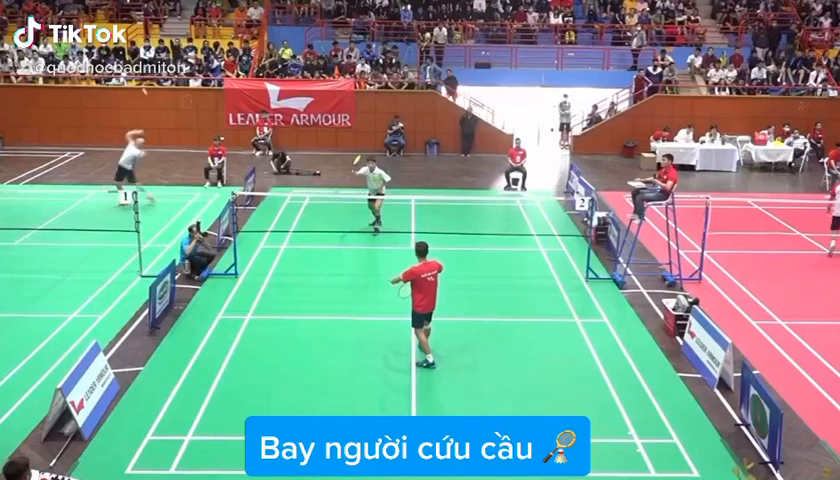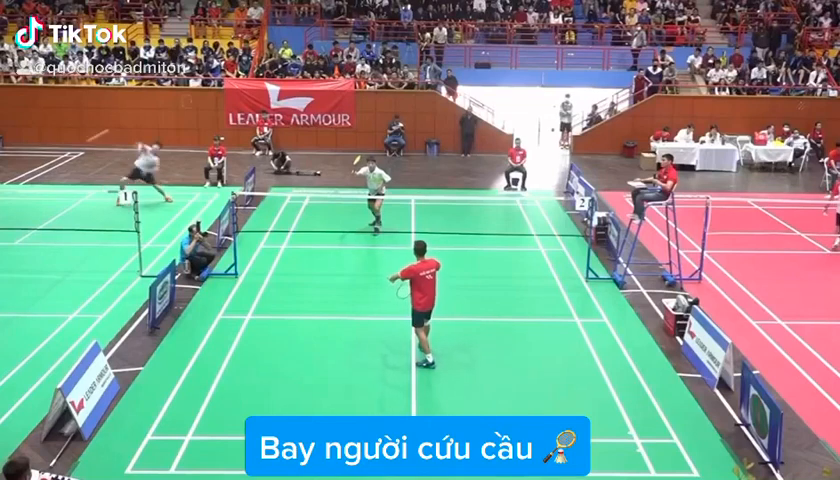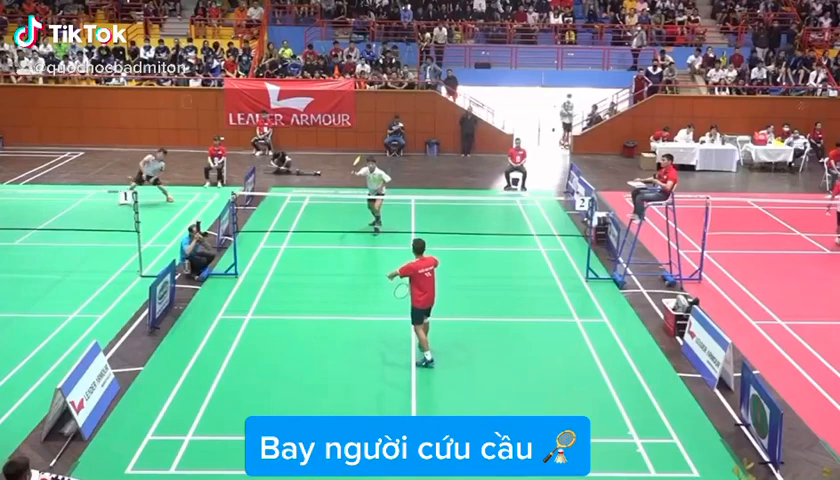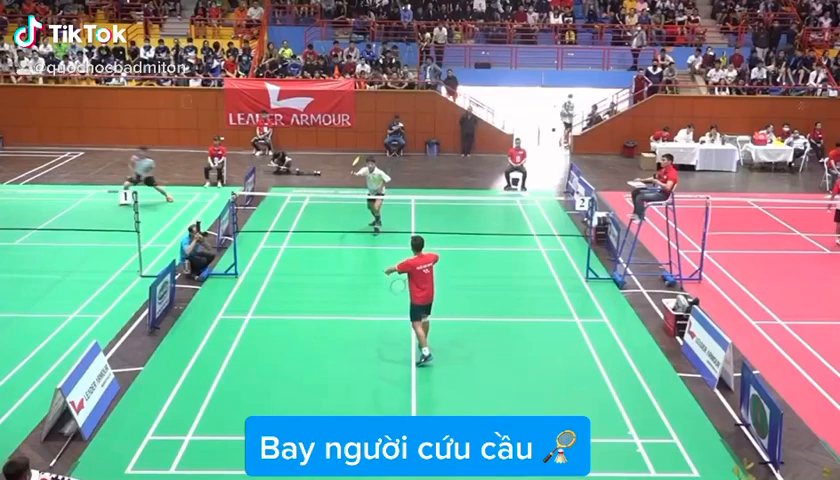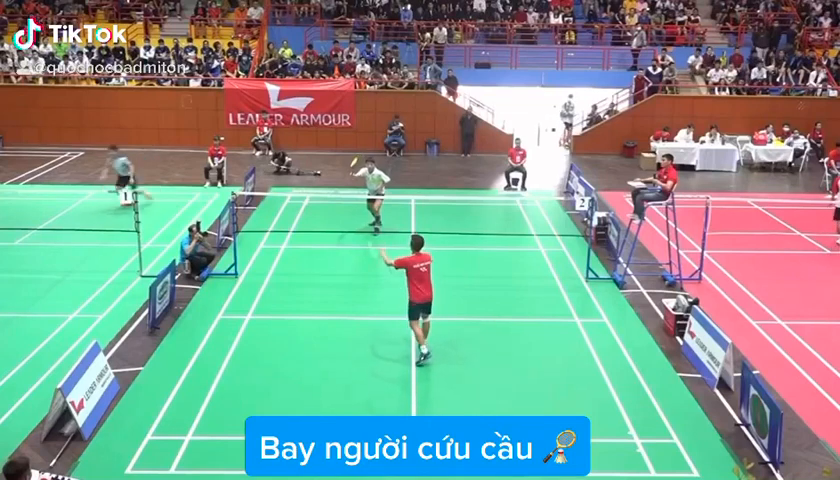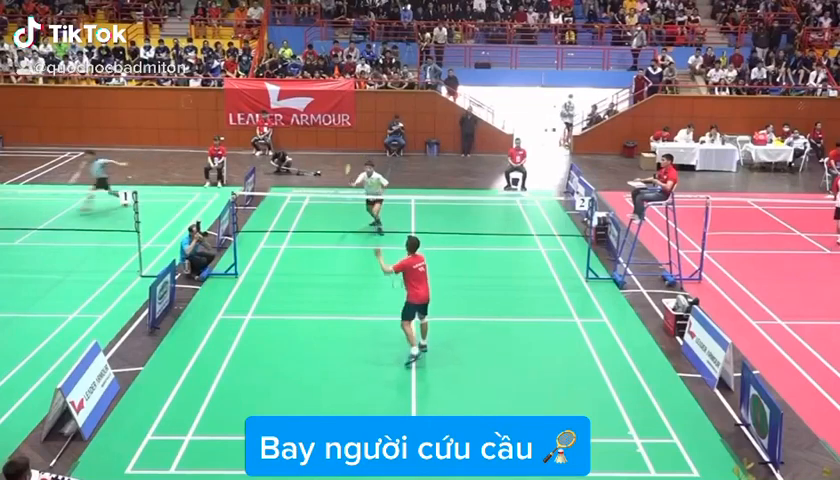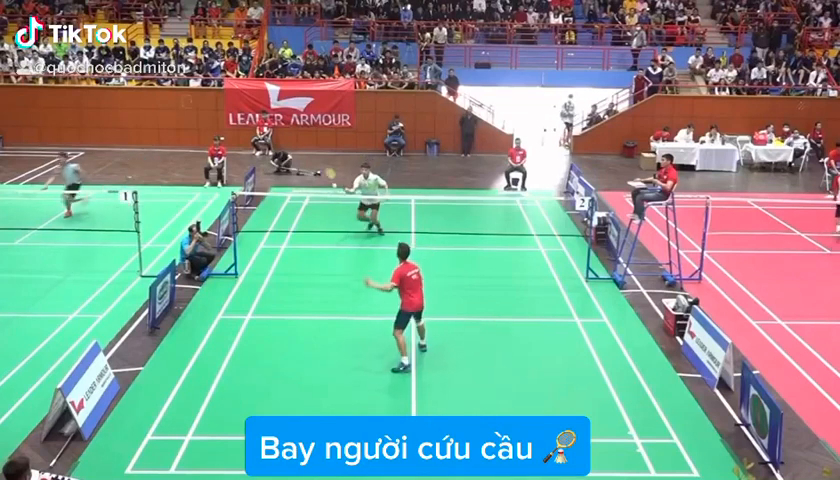
dt=0.2s
person 1, frame 1
left shoulder: (414, 270)
right shoulder: (435, 264)
left elbow: (397, 280)
right elbow: (441, 269)
left wrist: (392, 281)
left hip: (419, 307)
right hip: (431, 304)
left knee: (418, 331)
right knee: (427, 325)
left ankle: (430, 360)
right ankle: (423, 345)
person 1, frame 2
left shoulder: (413, 269)
right shoulder: (433, 262)
left elbow: (395, 277)
left wrist: (391, 278)
left hip: (419, 305)
right hip: (430, 302)
left knee: (419, 330)
right knee: (426, 323)
left ankle: (430, 360)
right ankle: (423, 344)
person 1, frame 3
left shoulder: (411, 266)
right shoulder: (432, 260)
left elbow: (394, 274)
left wrist: (390, 276)
left hip: (418, 303)
right hip: (430, 300)
left knee: (418, 329)
right knee: (425, 320)
left ankle: (428, 357)
right ankle: (423, 344)
person 1, frame 4
left shoulder: (410, 263)
right shoulder: (430, 257)
left elbow: (393, 269)
right elbow: (437, 257)
left wrist: (387, 271)
left hip: (417, 300)
right hip: (429, 297)
left knee: (416, 325)
right knee: (425, 318)
left ankle: (426, 353)
right ankle: (423, 343)
person 1, frame 5
left shoulder: (407, 261)
right shoulder: (428, 257)
left elbow: (389, 262)
left wrist: (382, 253)
left hip: (416, 298)
right hip: (428, 296)
left knee: (414, 324)
right knee: (425, 318)
left ankle: (424, 351)
right ankle: (424, 343)
person 1, frame 6
left shoulder: (405, 263)
right shoulder: (421, 258)
left elbow: (387, 270)
left wrist: (379, 257)
left hip: (414, 298)
right hip: (425, 296)
left knee: (405, 325)
right knee: (423, 318)
left ankle: (415, 351)
right ankle: (423, 343)
person 1, frame 7
left shoulder: (399, 271)
right shoulder: (415, 266)
left elbow: (389, 288)
left wrist: (372, 284)
left hip: (408, 306)
right hip: (420, 303)
left knee: (397, 333)
right knee: (419, 321)
left ankle: (405, 362)
right ankle: (422, 344)
